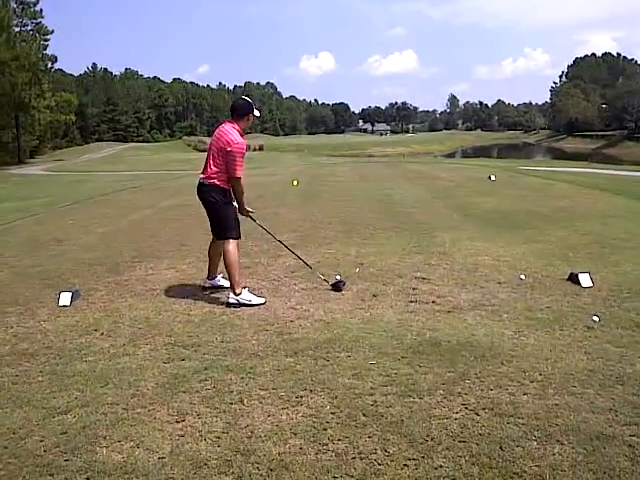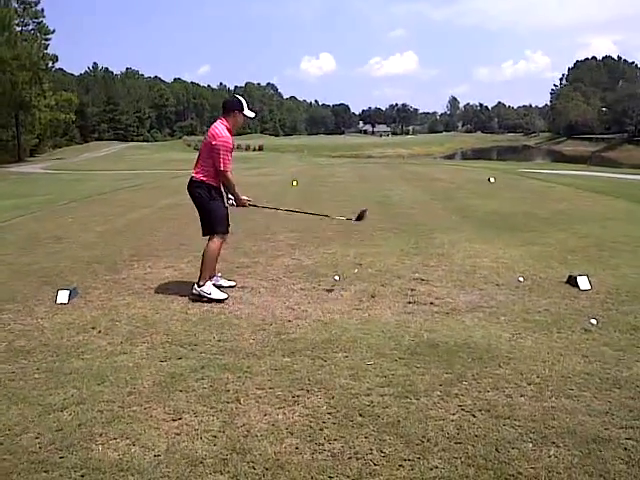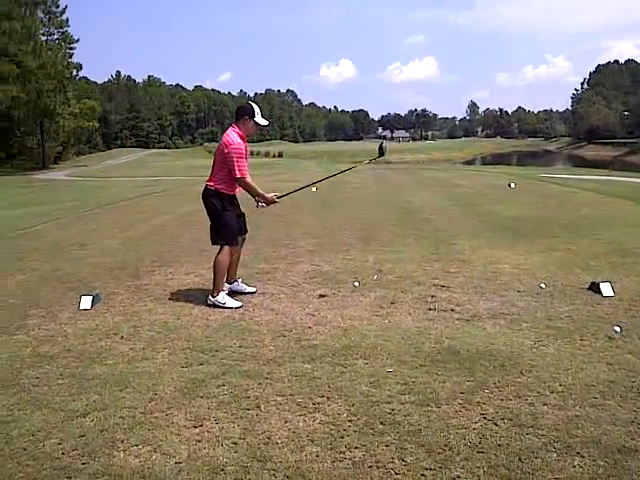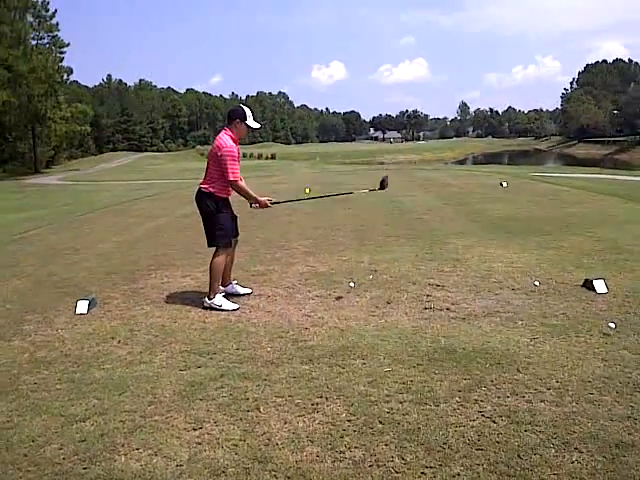
dt=0.3s
person 1, frame 1
left shoulder: (222, 130)
right shoulder: (237, 142)
right elbow: (236, 179)
left wrist: (236, 201)
right wrist: (241, 205)
left hip: (208, 187)
right hip: (216, 191)
left knee: (220, 236)
right knee: (231, 240)
left ankle: (212, 278)
right ankle: (238, 292)
person 1, frame 2
left shoulder: (219, 128)
right shoulder: (223, 136)
right elbow: (224, 173)
left wrist: (229, 194)
right wrist: (238, 197)
left hip: (207, 186)
right hip: (204, 187)
left knee: (218, 233)
right knee: (218, 234)
left ankle: (211, 276)
right ankle: (202, 284)
person 1, frame 3
left shoulder: (236, 138)
right shoulder: (235, 143)
left elbow: (242, 176)
right elbow: (242, 179)
left wrist: (257, 196)
right wrist: (264, 196)
left hip: (226, 196)
right hip: (218, 196)
left knee: (239, 237)
right knee: (227, 244)
left ankle: (231, 282)
right ankle: (216, 294)
person 1, frame 4
left shoulder: (228, 141)
right shoulder: (228, 145)
left elbow: (236, 178)
right elbow: (234, 183)
left wrist: (251, 198)
right wrist: (256, 199)
left hip: (218, 198)
right hip: (212, 199)
left knee: (231, 242)
right knee: (223, 247)
left ankle: (226, 285)
right ankle: (212, 297)
